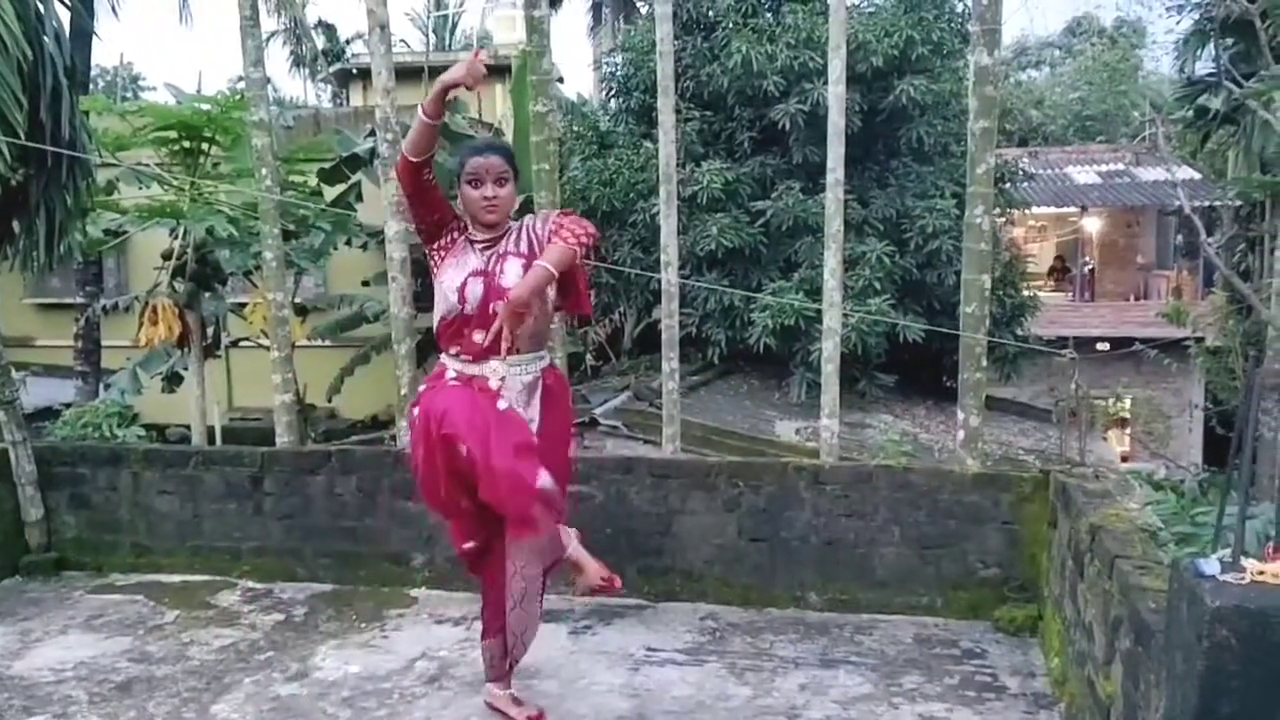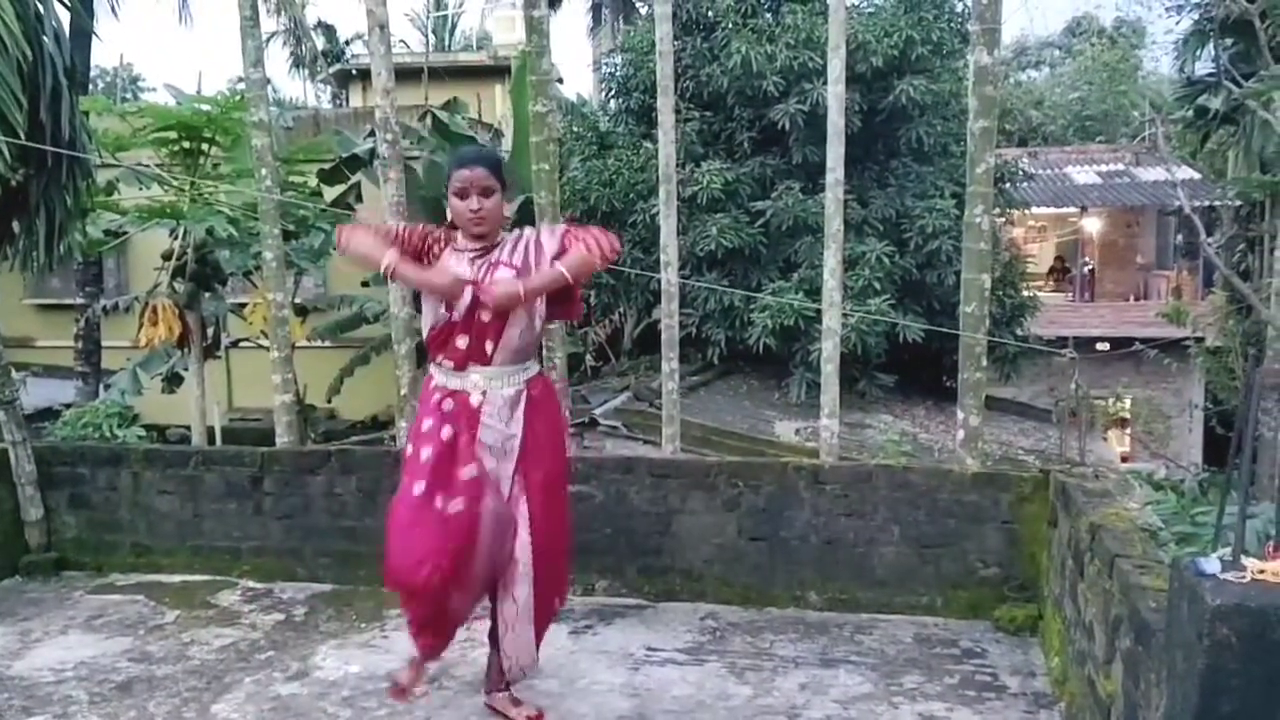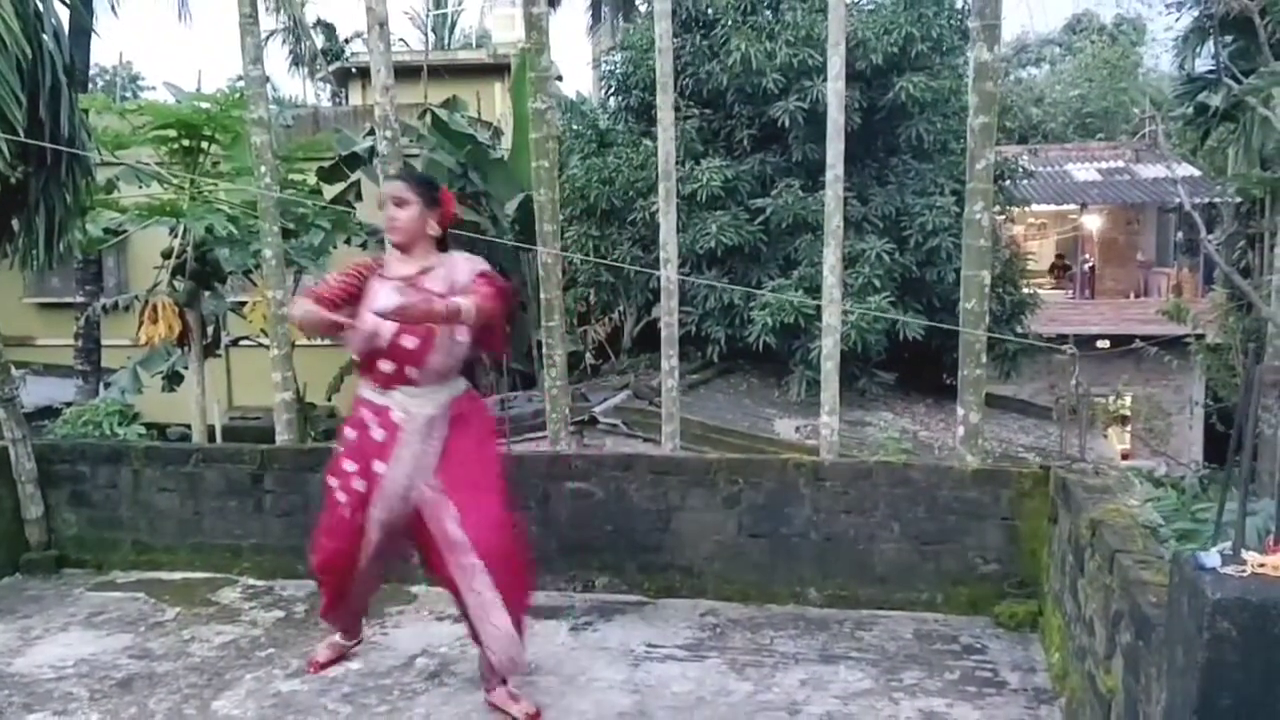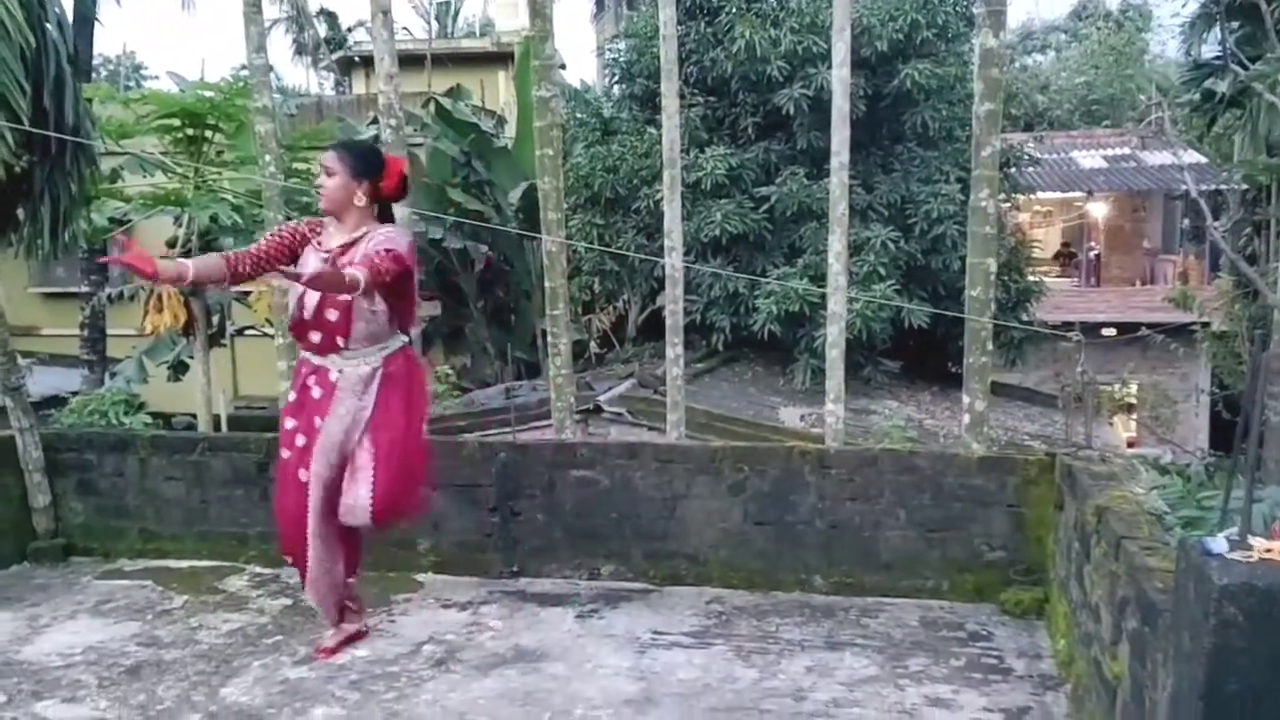
dt=0.4s
person 1, frame 1
left shoulder: (539, 232)
right shoulder: (444, 237)
left elbow: (580, 234)
right elbow: (411, 167)
left wrist: (527, 292)
right wrist: (443, 91)
left hip: (530, 393)
right hip: (460, 385)
left knee: (513, 542)
right knee: (469, 429)
right ankle: (566, 542)
person 1, frame 2
left shoulder: (535, 244)
right shoulder: (432, 245)
left elbow: (603, 245)
right elbow: (354, 236)
left wrist: (528, 288)
right wrist: (417, 276)
left hip: (520, 414)
right hip: (448, 411)
left knee: (524, 545)
right knee: (428, 544)
right ankle: (425, 646)
person 1, frame 3
left shoulder: (463, 270)
right shoulder: (367, 271)
left elbow: (487, 302)
right elbow: (312, 302)
left wrist: (435, 312)
right wrist: (315, 318)
left hip: (446, 426)
right hip: (374, 425)
left knee: (477, 545)
right knee: (349, 539)
right ankle: (344, 632)
person 1, frame 4
left shoulder: (390, 241)
right shoulder: (307, 233)
left elbow: (370, 273)
right elbow: (240, 263)
left wrist: (333, 279)
right wrist: (164, 269)
left hip: (378, 383)
right hip: (317, 384)
left knee: (366, 499)
right knee: (308, 499)
right ankle: (345, 615)
